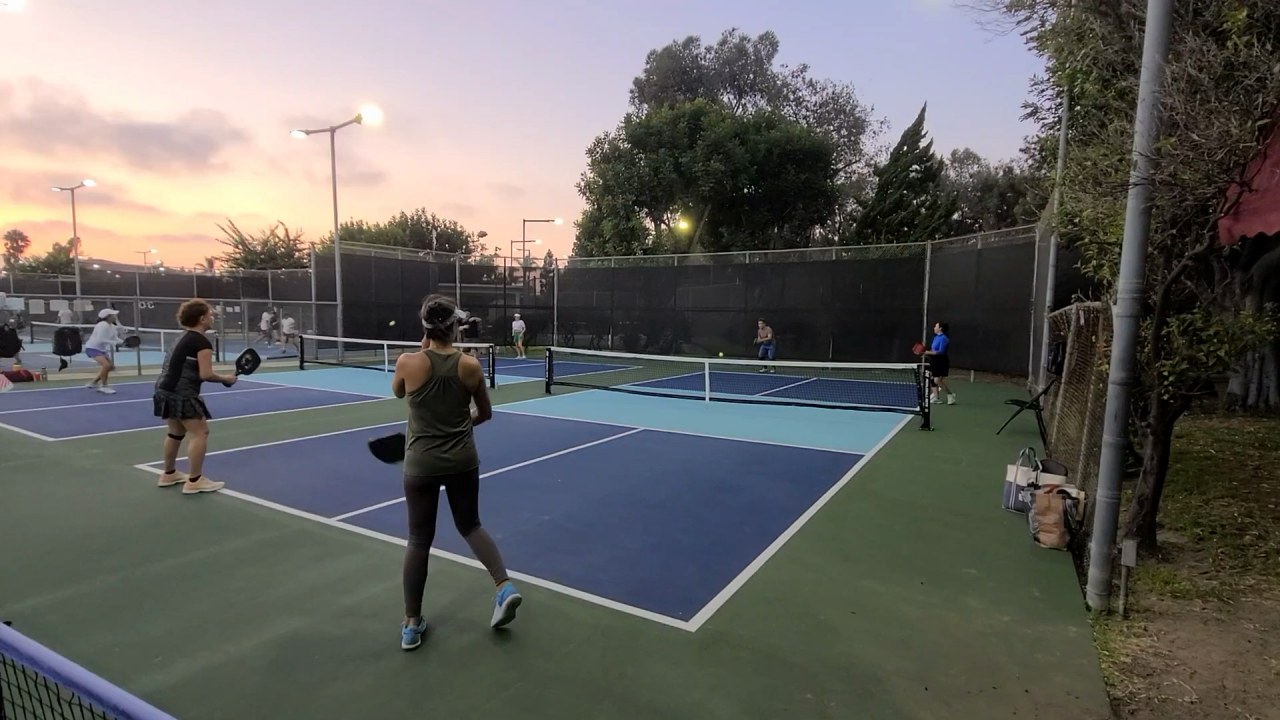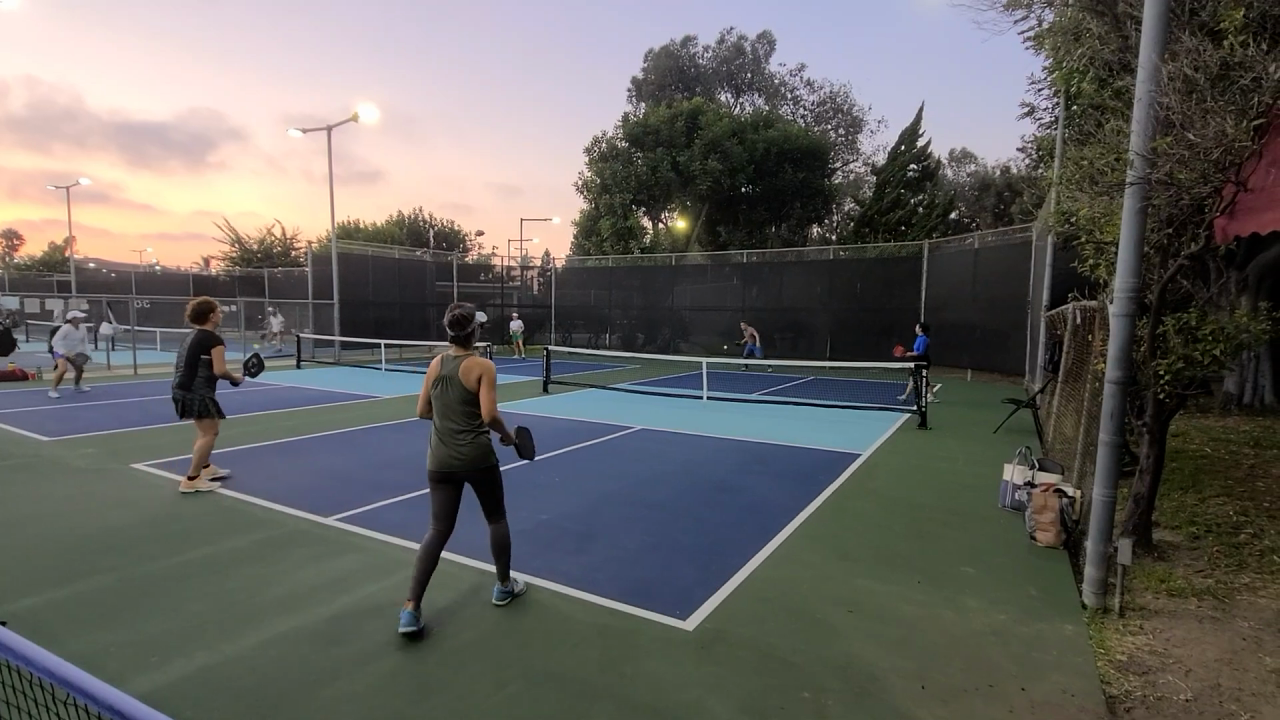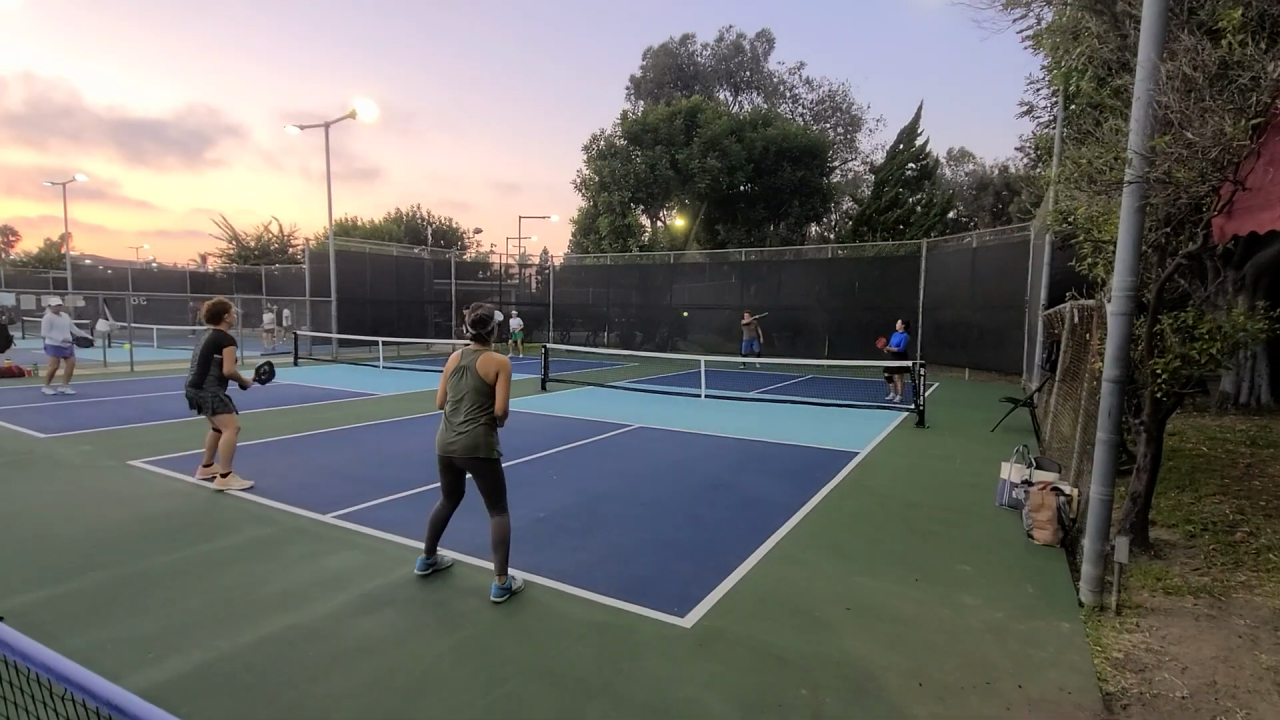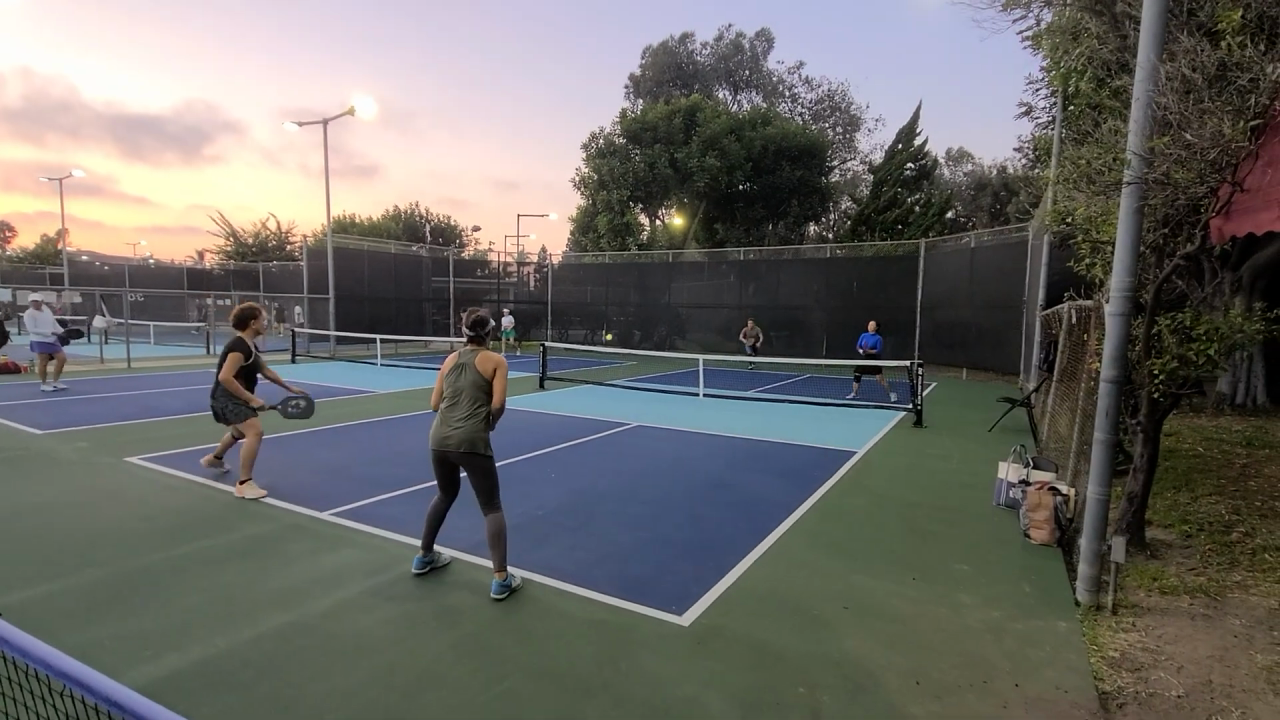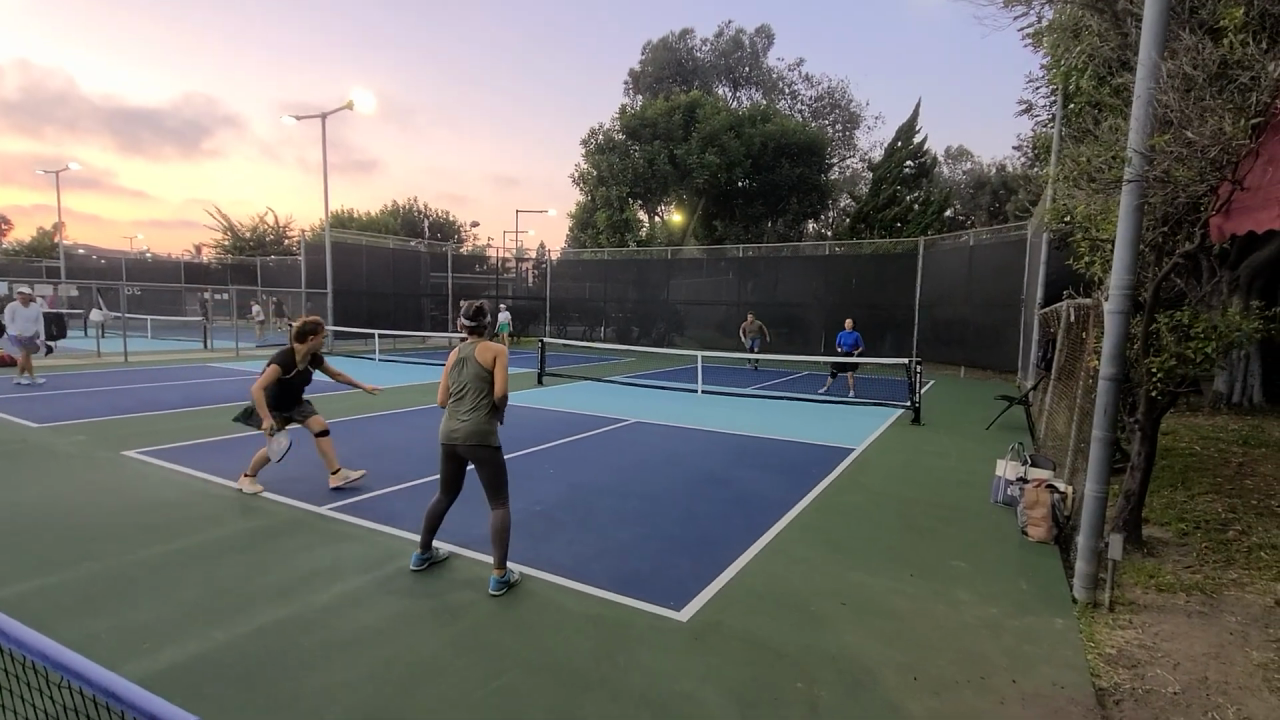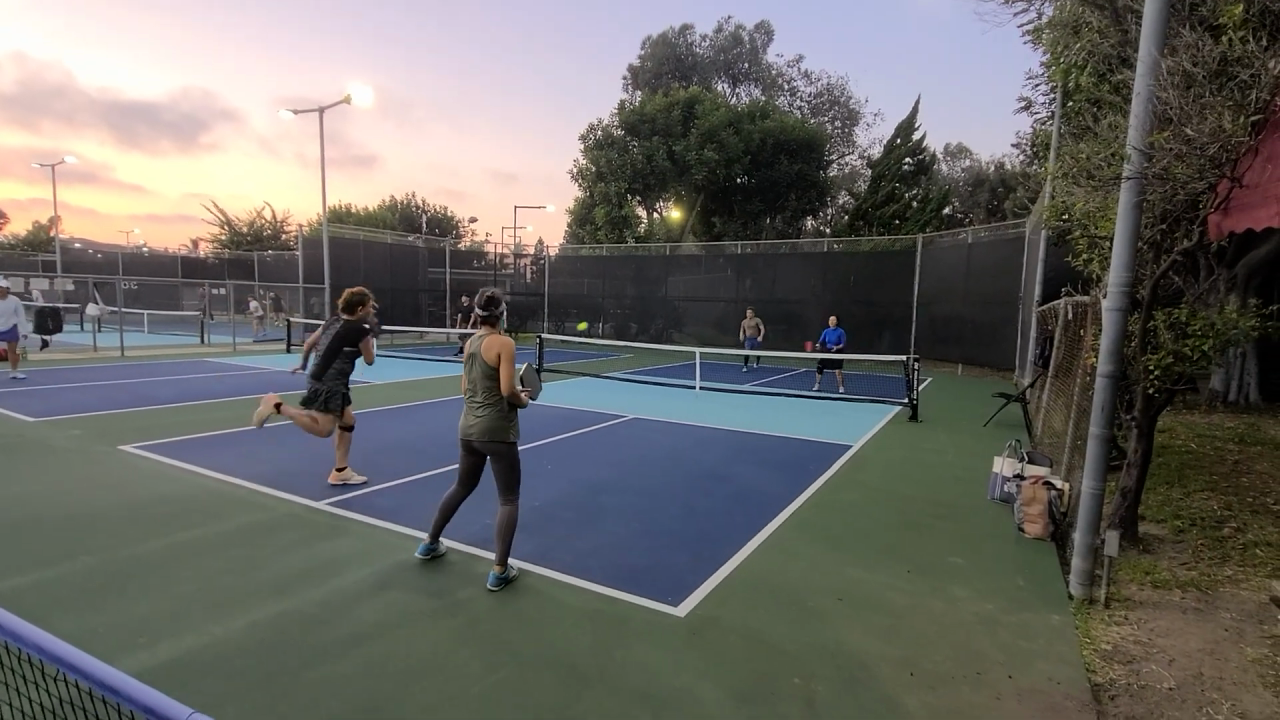
dt=0.4s
person 1, frame 1
left shoulder: (407, 363)
right shoulder: (471, 366)
right elbow: (485, 412)
left hip: (421, 464)
right hip: (462, 461)
left knee: (419, 540)
right knee: (471, 527)
left ankle: (411, 624)
right ankle: (505, 588)
person 1, frame 2
left shoulder: (435, 365)
right shoulder: (482, 367)
left elbow: (423, 412)
right elbow: (490, 417)
right wrist: (506, 434)
left hip: (440, 459)
right hip: (477, 458)
left knee: (439, 529)
right knee: (497, 520)
left ankle: (411, 607)
right ankle: (504, 586)
person 1, frame 3
left shoulder: (454, 358)
right shoulder: (500, 362)
left elbow: (440, 403)
right elbow: (500, 411)
right wrist: (498, 422)
left hip: (446, 443)
right hip: (479, 446)
left knee: (449, 499)
right knee: (498, 511)
left ankle: (427, 558)
right ankle: (501, 582)
person 1, frame 4
left shoulder: (451, 359)
right shoulder: (496, 361)
left elbow: (435, 404)
right elbow: (498, 405)
right wrist: (489, 422)
left hip: (440, 439)
right hip: (472, 442)
left knee: (445, 495)
right knee: (492, 508)
left ankle: (424, 556)
right ankle: (501, 579)
person 1, frame 5
left shoulder: (455, 354)
right shoulder: (497, 350)
left elbow: (441, 400)
right elbow: (500, 393)
right wrist: (497, 412)
left hip: (450, 433)
right hip: (480, 435)
left knee: (445, 494)
right knee: (499, 504)
left ankle: (422, 553)
right ankle: (500, 575)
person 1, frame 6
left shoulder: (471, 343)
right shoulder: (503, 343)
right elbow: (509, 391)
right wrist: (523, 399)
left hip: (469, 428)
right hip: (497, 431)
left knee: (463, 486)
right knee: (509, 499)
left ankle: (429, 543)
right ankle: (499, 571)
person 2, frame 1
left shoulder: (184, 338)
right shoulder: (202, 342)
right elbow: (206, 374)
right wrist: (226, 379)
left hip: (164, 390)
right hip: (181, 394)
left knee: (176, 433)
right knee: (200, 433)
left ankle: (169, 474)
right ankle: (194, 481)
person 2, frame 2
left shoulder: (191, 336)
right shoulder: (214, 339)
right elbow: (220, 370)
right wrist: (235, 378)
left hip: (181, 389)
right hip: (198, 392)
left knee: (205, 430)
right knee: (210, 434)
left ankle: (205, 468)
right ankle: (191, 480)
person 2, frame 3
left shoulder: (209, 336)
right shoulder: (227, 340)
right elbow: (229, 371)
right wrist: (245, 381)
left hip: (197, 388)
right hip: (209, 390)
left knee: (219, 427)
right knee: (232, 428)
left ankle: (207, 467)
right ankle: (225, 477)
person 2, frame 4
left shoulder: (250, 346)
right shoulder: (238, 347)
left elbow: (266, 371)
right elbow: (225, 377)
left wrist: (289, 388)
right wrist: (251, 399)
left hip: (238, 399)
right hip: (226, 399)
left knee: (240, 433)
right knee: (255, 432)
left ankle: (213, 459)
right ankle: (244, 483)
person 2, frame 5
left shoulder: (315, 358)
right shoulder: (283, 360)
left elbow: (337, 375)
right elbow: (256, 389)
left wrist: (363, 386)
right wrist: (266, 418)
left hip: (294, 402)
right hip: (270, 403)
left knee: (320, 428)
left ankle: (337, 474)
right ankle: (247, 478)
person 2, frame 6
left shoulder: (333, 323)
right shoulder: (360, 330)
left elbow: (310, 343)
right elbow: (369, 360)
left wrist: (303, 364)
right wrist: (369, 339)
left hip: (319, 380)
right hip: (329, 384)
left knee: (348, 423)
right knee: (323, 430)
left ankle: (341, 472)
right ankle: (276, 406)
